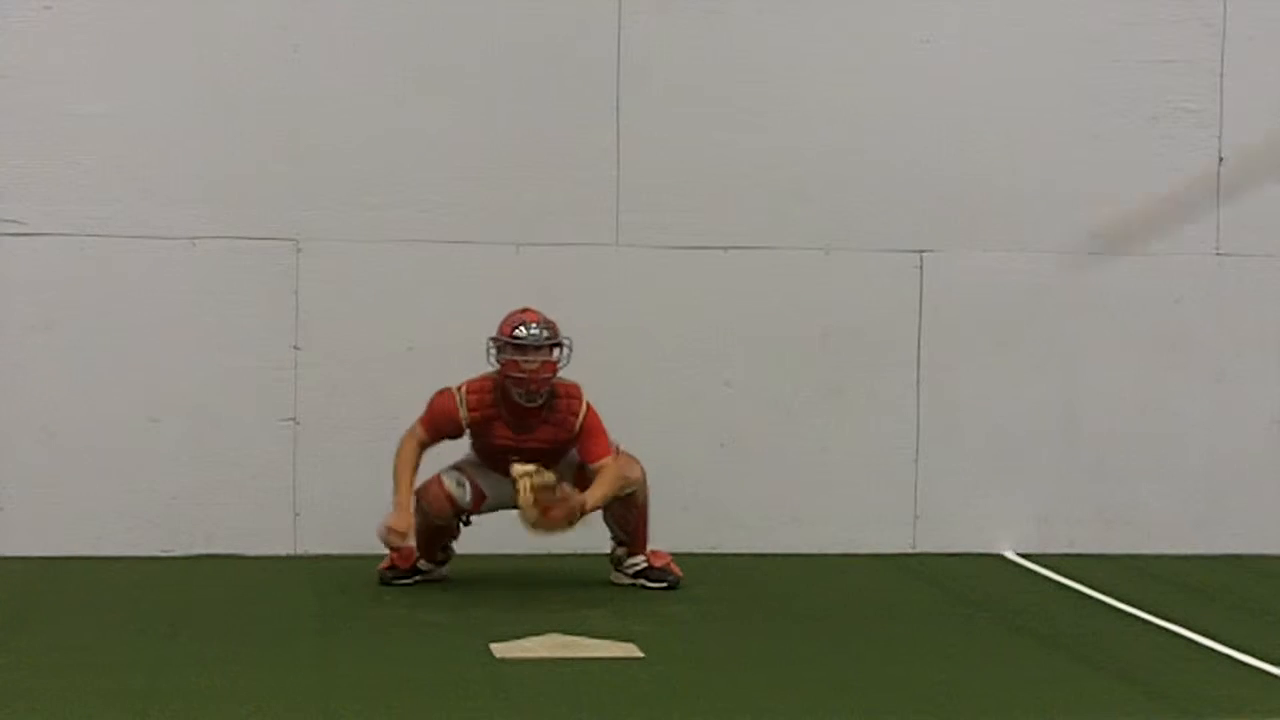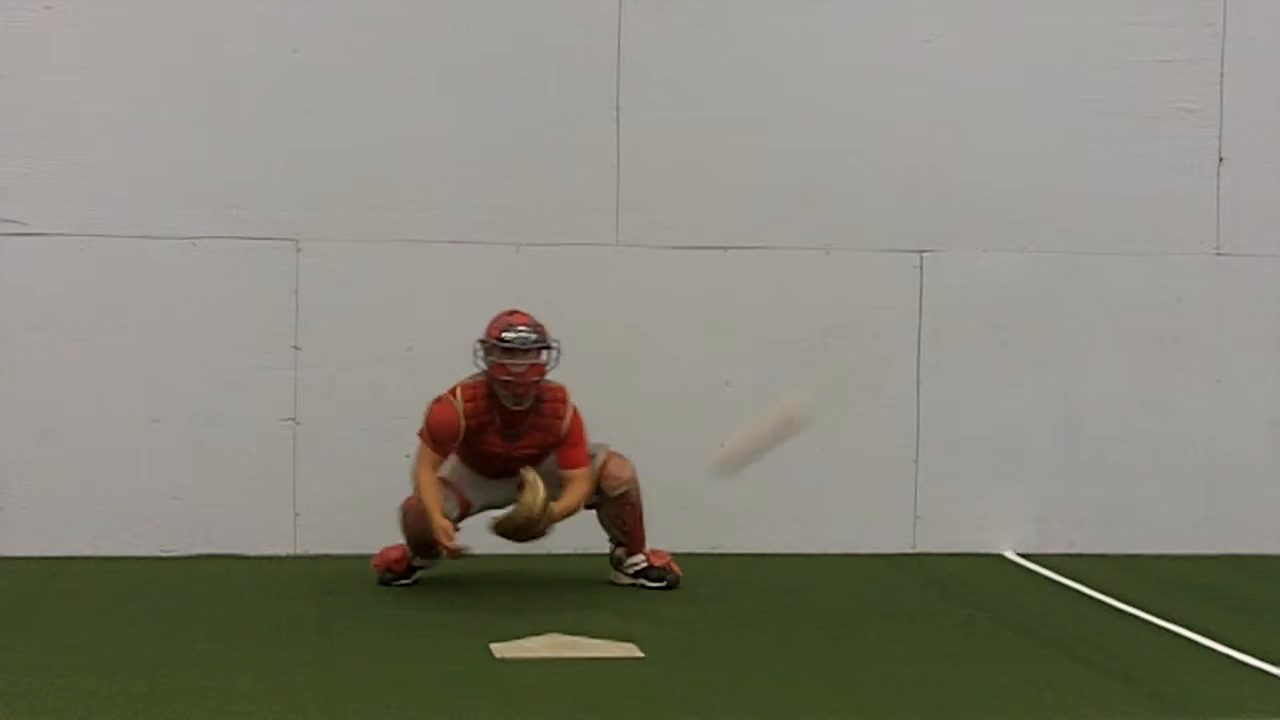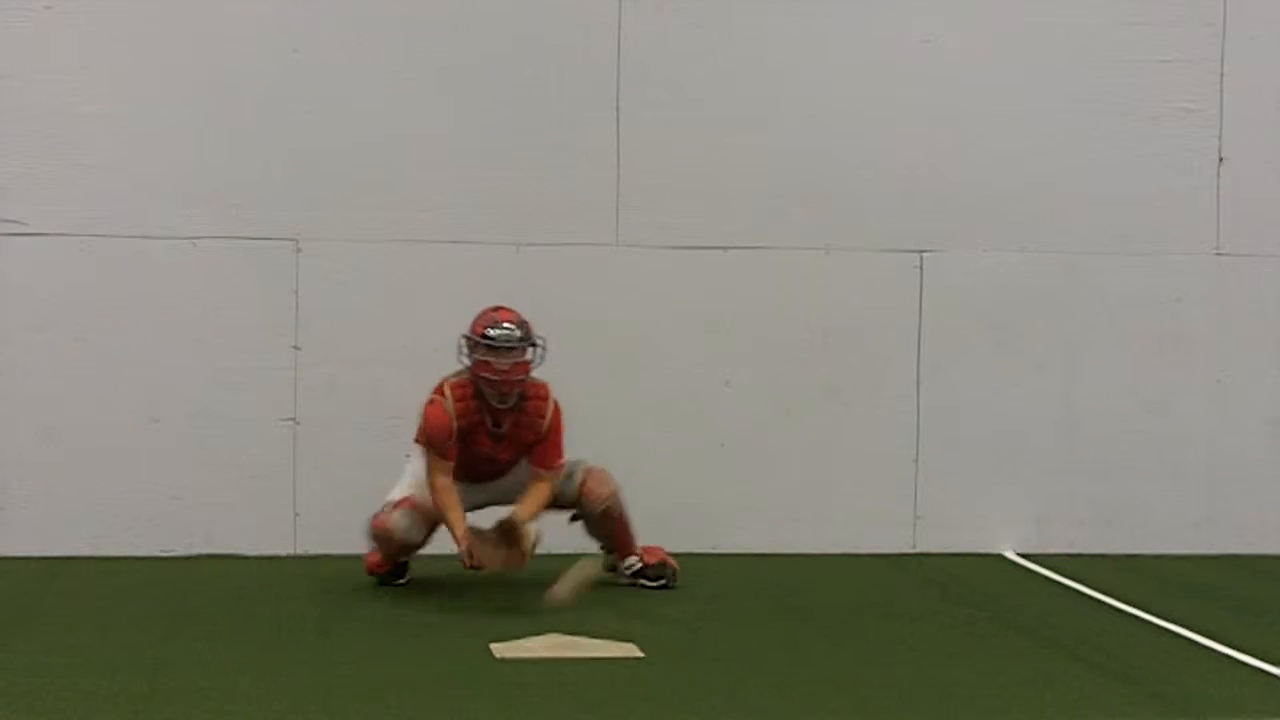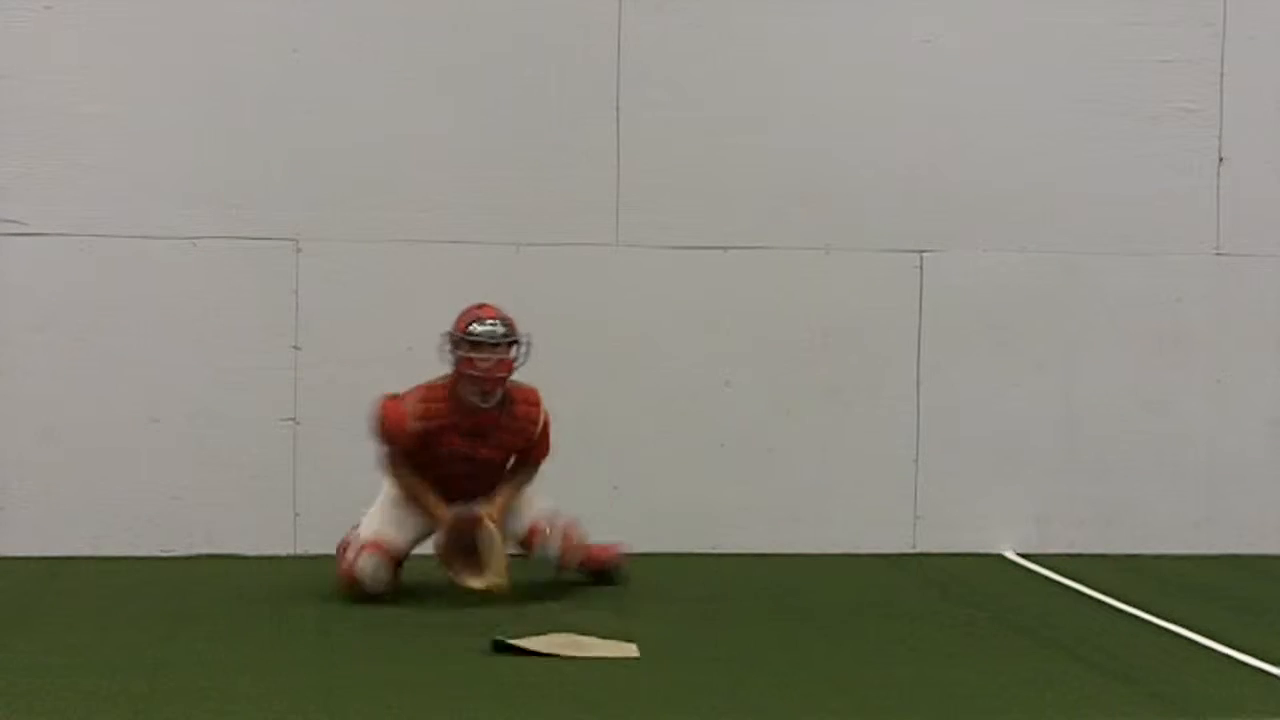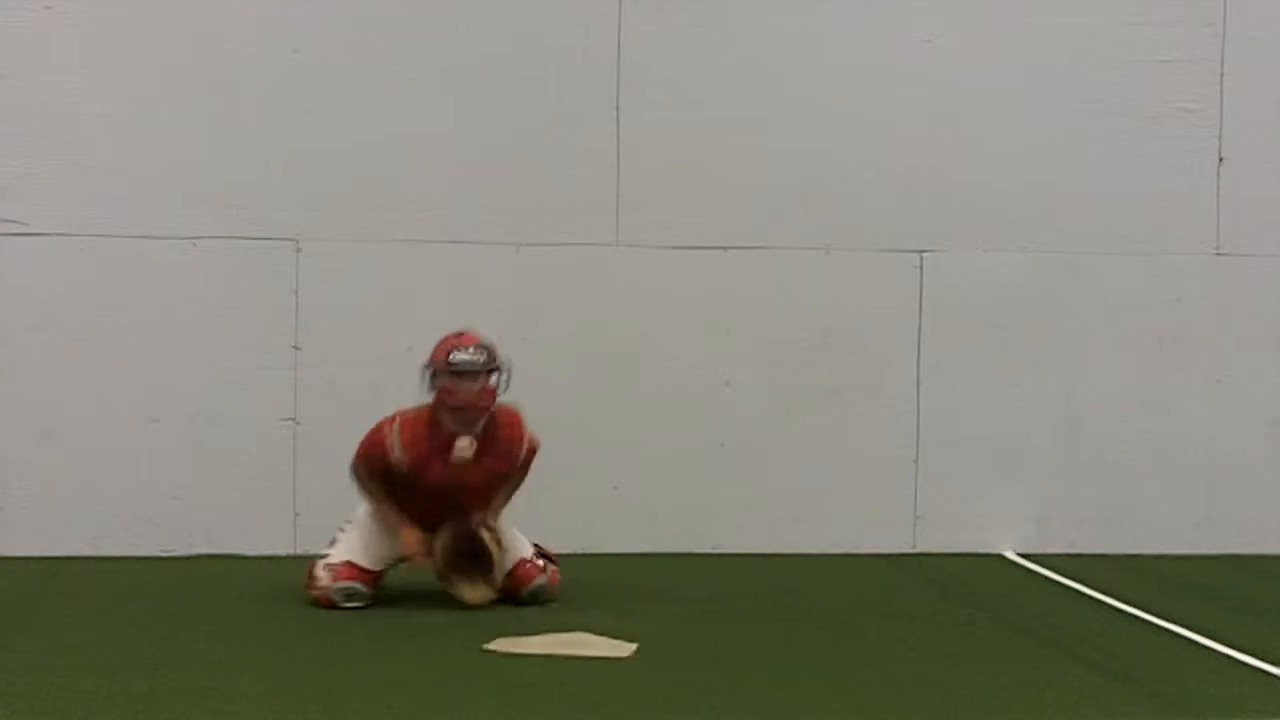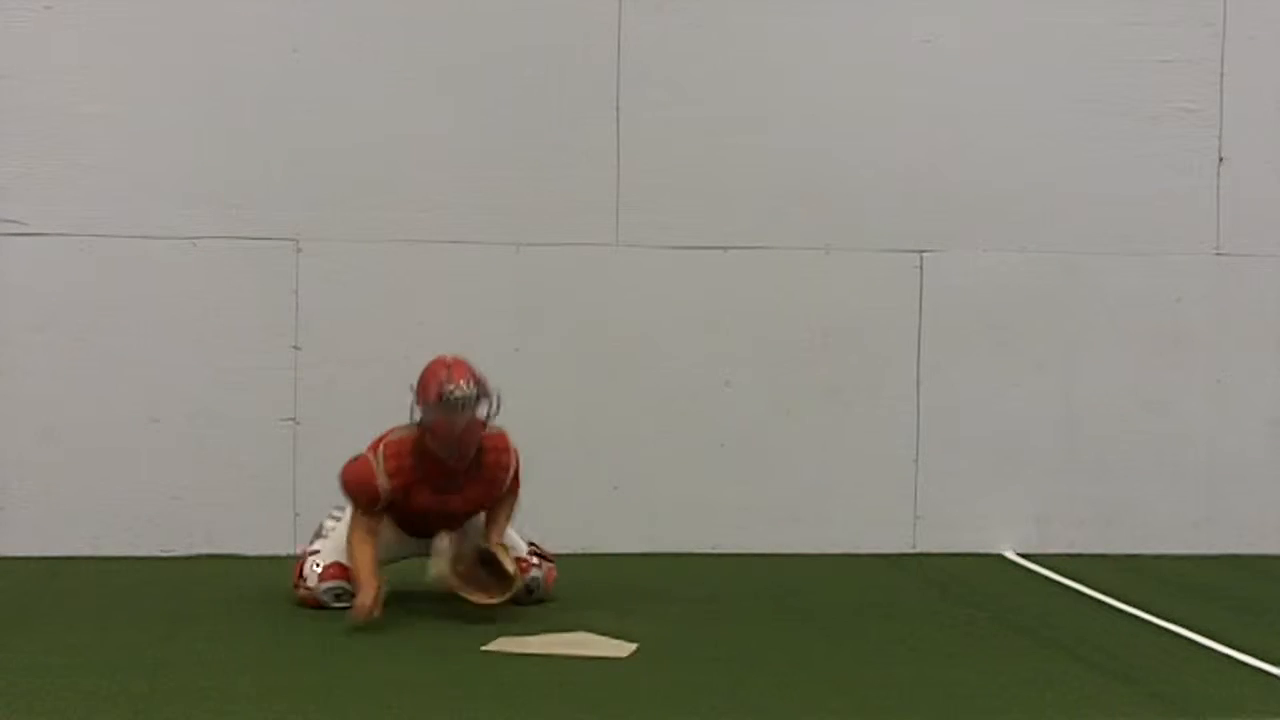
dt=0.1s
person 1, frame 1
left shoulder: (573, 404)
right shoulder: (471, 398)
left elbow: (608, 472)
right elbow: (414, 441)
left wrist: (584, 504)
right wrist: (402, 508)
left hip: (556, 473)
right hip: (493, 475)
left knee: (628, 473)
right knee: (435, 499)
left ankle: (632, 560)
right ankle: (430, 560)
person 1, frame 2
left shoulder: (559, 407)
right shoulder: (459, 401)
left elbow: (580, 482)
right elbow: (426, 469)
left wrist: (553, 513)
right wrist: (437, 522)
left hip: (539, 470)
right hip: (471, 472)
left knee: (617, 472)
right knee: (418, 513)
left ankle: (633, 560)
right ankle: (418, 558)
person 1, frame 3
left shoulder: (542, 404)
right shoulder: (449, 400)
left elbow: (544, 482)
right elbow: (440, 480)
left wrist: (517, 520)
right wrist: (460, 535)
left hip: (513, 472)
right hip: (453, 474)
left knee: (598, 490)
right knee: (391, 528)
left ankle: (627, 560)
right ankle: (394, 560)
person 1, frame 4
left shoulder: (529, 409)
right shoulder: (422, 407)
left elbow: (528, 465)
right elbow: (396, 461)
left wrist: (498, 504)
right wrist: (434, 507)
left hip: (491, 494)
right hip: (422, 493)
left knee: (562, 552)
right knee: (363, 577)
person 1, frame 5
left shoulder: (510, 429)
right shoulder: (401, 434)
left elbow: (521, 461)
right elbow: (365, 474)
left wrist: (491, 513)
right wrist: (401, 527)
left hip: (466, 520)
right hip: (396, 515)
left knee: (539, 587)
right knee: (333, 592)
person 1, frame 6
left shoulder: (500, 452)
right shoulder: (389, 456)
left elbow: (506, 496)
right elbow: (363, 531)
left wrist: (493, 538)
right wrist: (367, 590)
left hip: (463, 526)
right hip: (392, 525)
left knee: (537, 583)
right knee: (321, 591)
right ankle: (332, 531)
